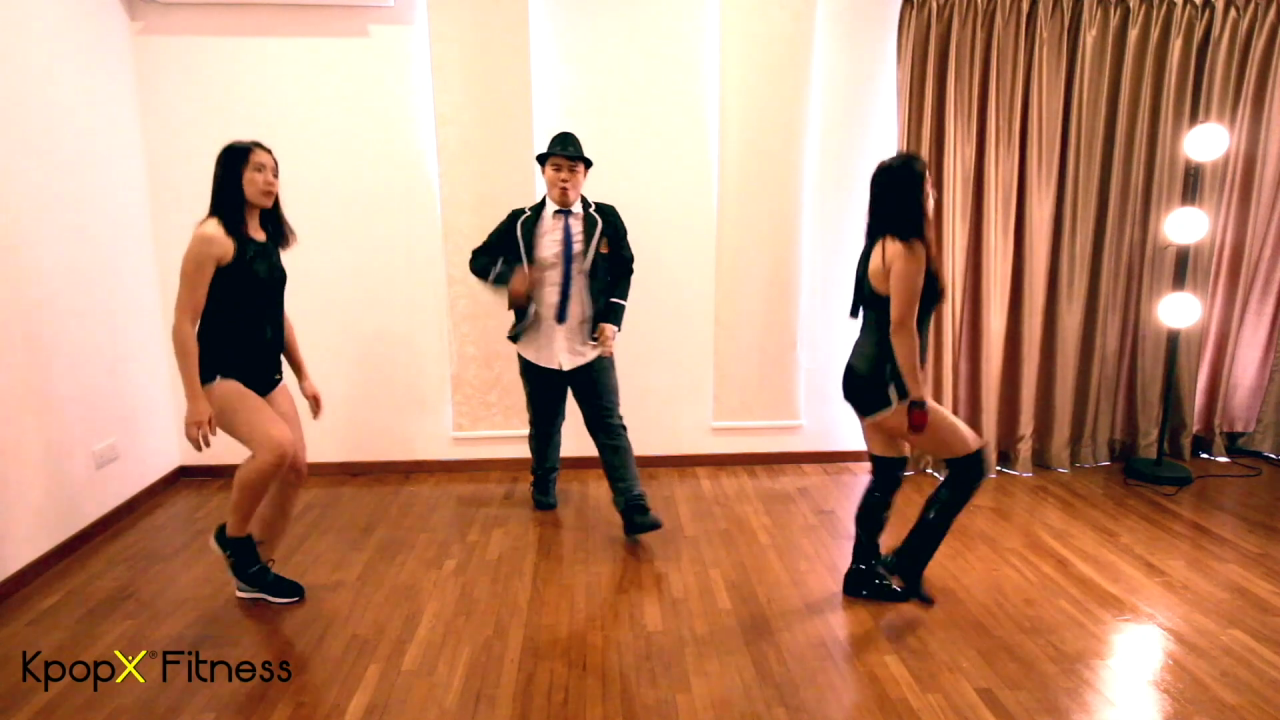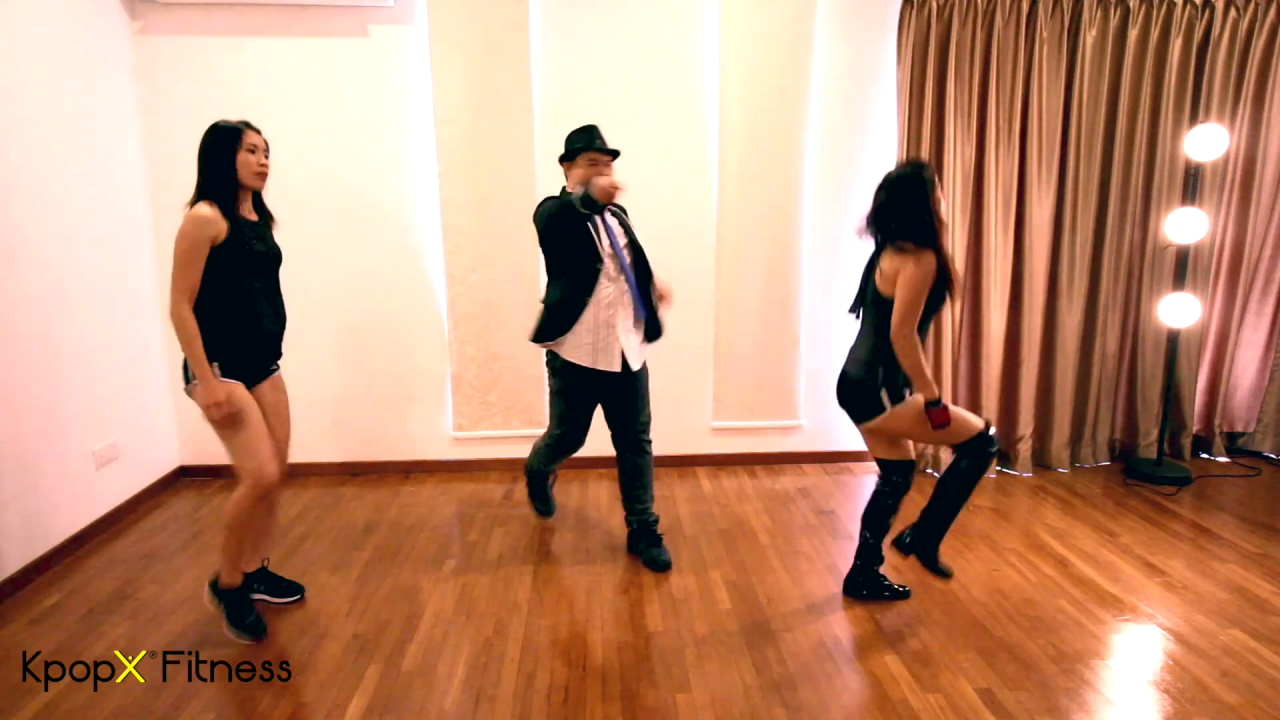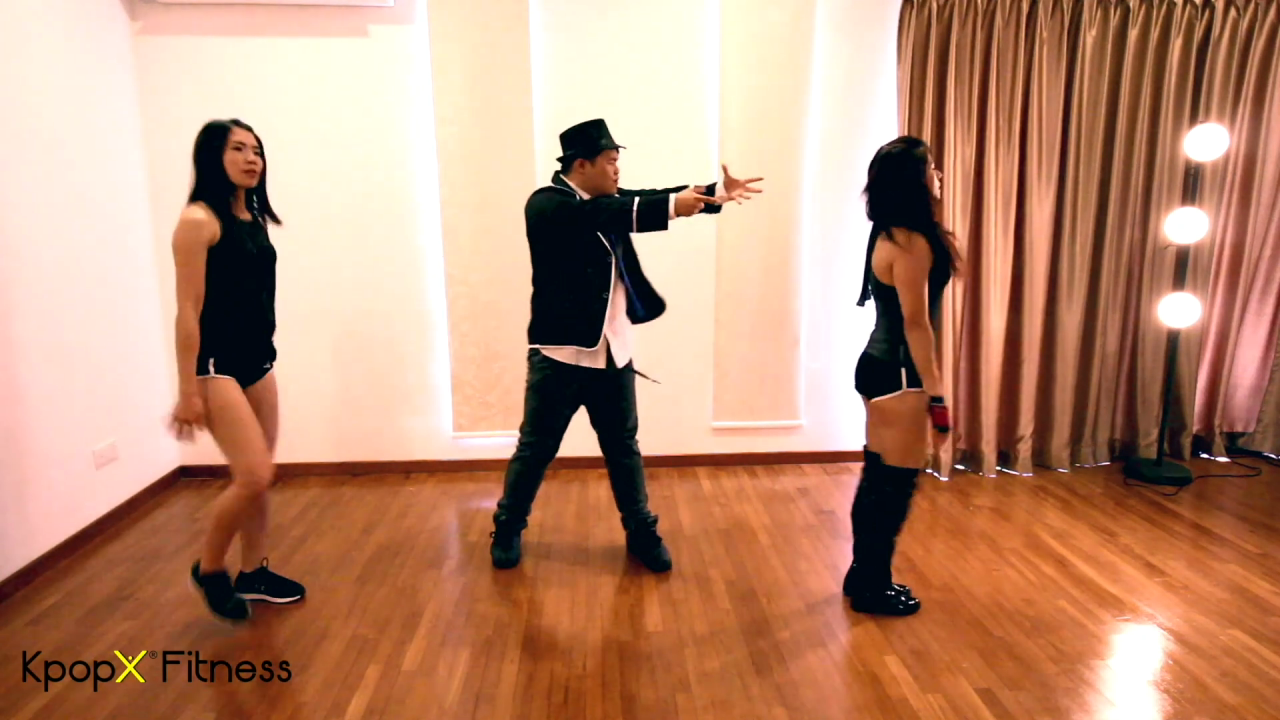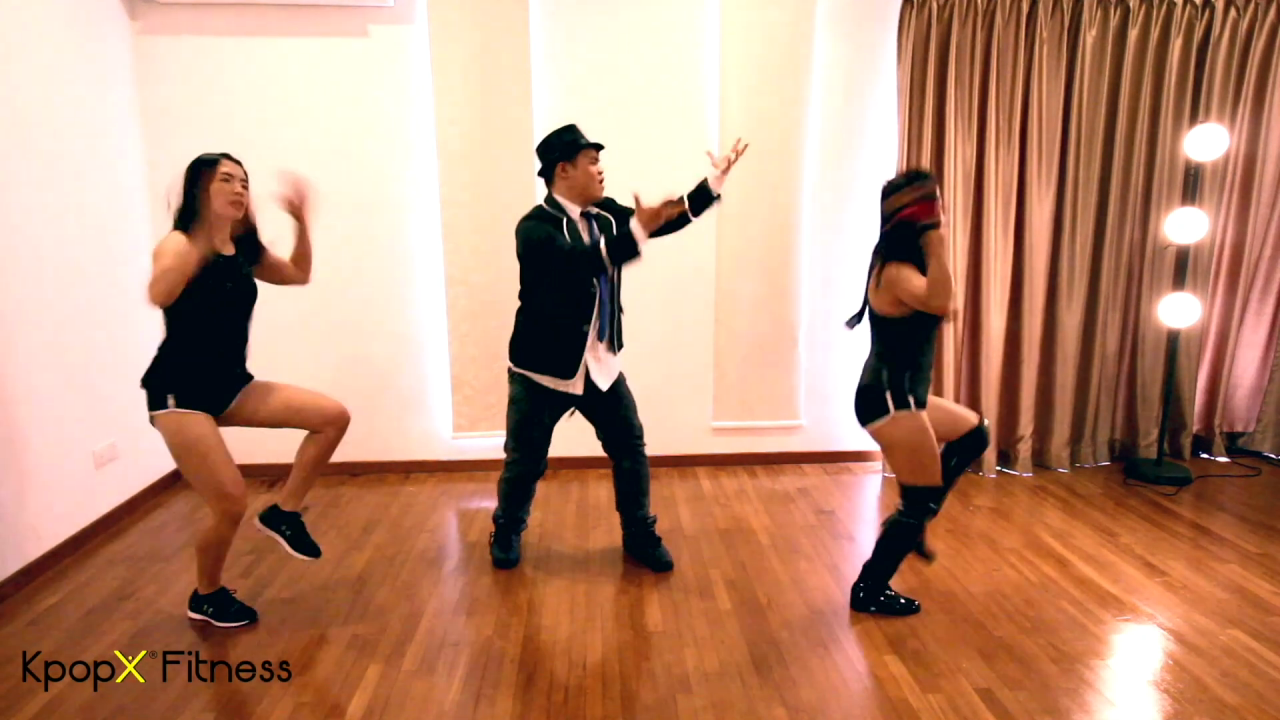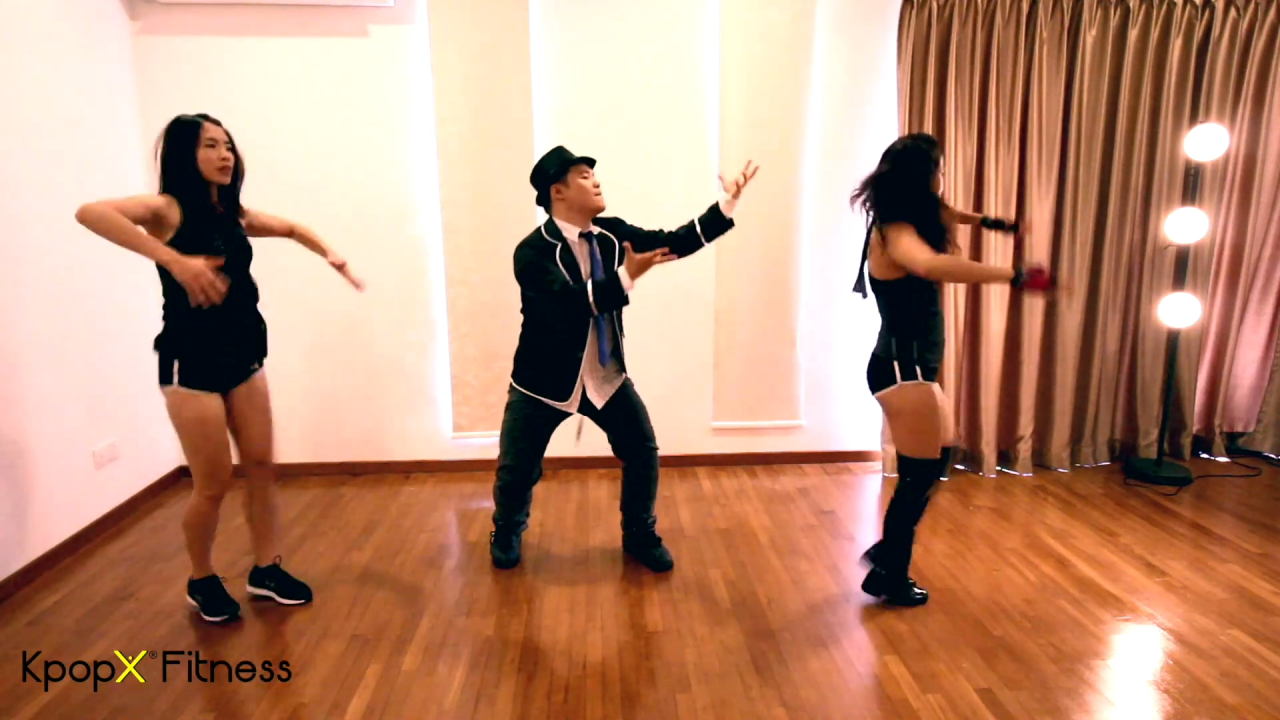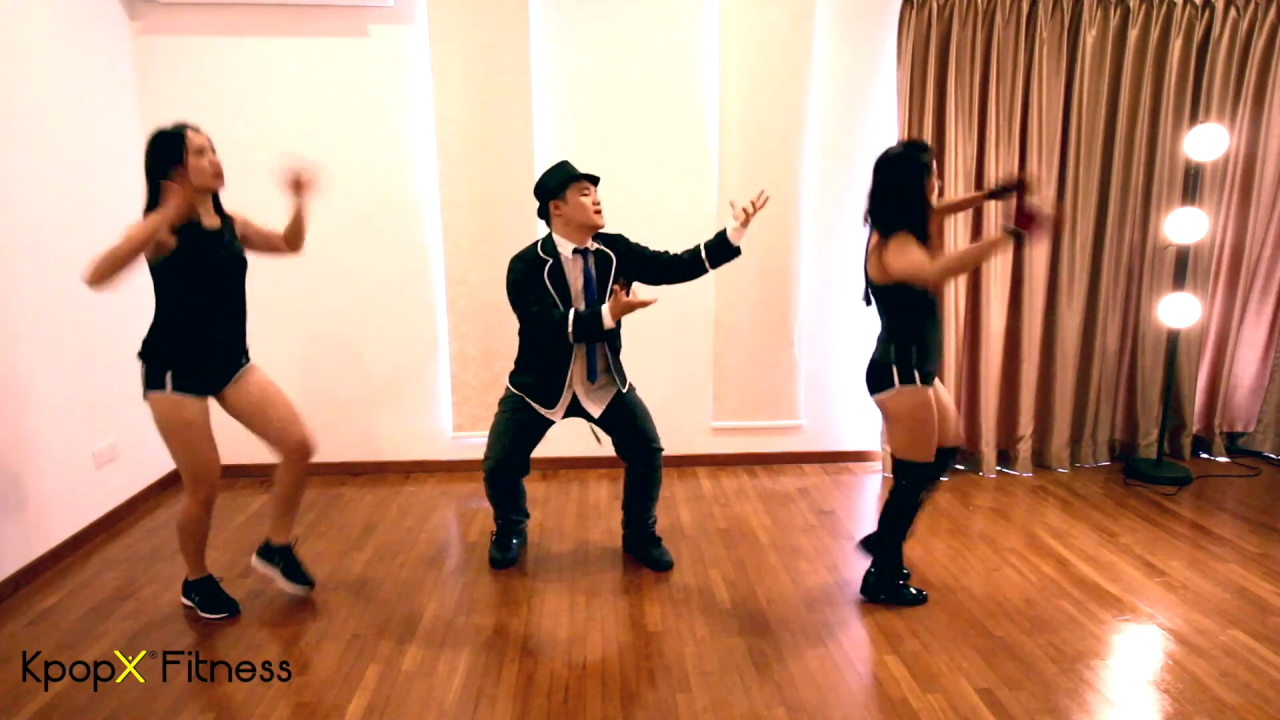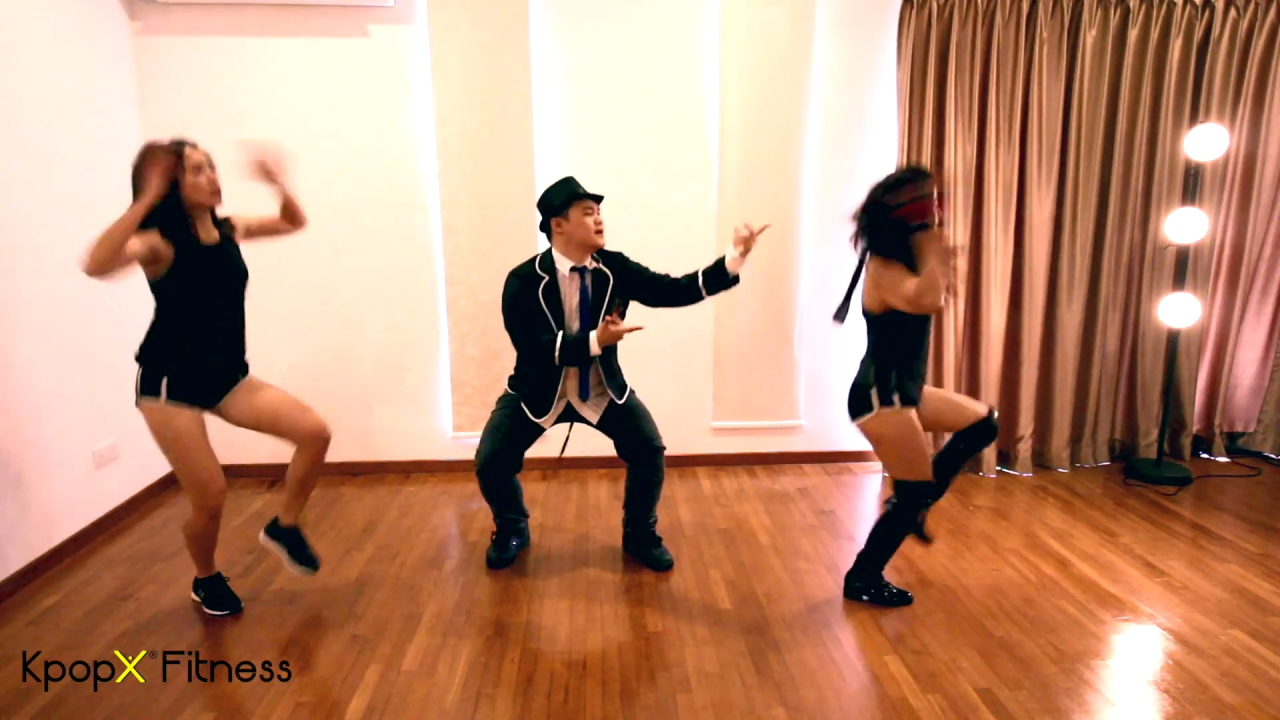
dt=0.3s
person 1, frame 1
left shoulder: (269, 237)
right shoulder: (213, 237)
right elbow: (185, 321)
left wrist: (304, 376)
right wrist: (194, 399)
left hip: (268, 372)
right hip: (223, 376)
left knee: (294, 471)
right knee: (280, 448)
left ankle: (255, 570)
right ankle: (236, 532)
person 1, frame 2
left shoulder: (258, 220)
right shoulder: (205, 219)
right elbow: (181, 306)
right wrist: (207, 378)
left hip: (263, 362)
right hip: (223, 369)
left knee: (274, 473)
right knee: (260, 476)
left ankle: (254, 571)
right ankle: (230, 584)
person 1, frame 3
left shoulder: (254, 218)
right shoulder: (199, 220)
right elbow: (188, 308)
left wrist: (269, 354)
right wrist: (188, 389)
left hip: (256, 362)
right hip: (213, 366)
left knee: (262, 477)
right knee: (254, 476)
left ankle: (253, 572)
right ankle: (209, 569)
person 1, frame 4
left shoulder: (246, 251)
right shoulder: (181, 244)
left elbow: (298, 275)
right elbow: (160, 295)
left wrist: (300, 222)
right wrist: (208, 236)
left hip: (231, 384)
right hip: (180, 392)
left knee: (334, 416)
right knee: (231, 503)
left ankle: (284, 512)
right ankle: (206, 595)
person 1, frame 5
left shoulder: (235, 215)
right shoulder: (167, 209)
left elbow: (289, 226)
right elbow: (90, 213)
left wrist: (329, 253)
right wrist: (174, 260)
left hip: (245, 361)
right hip: (189, 368)
left knee: (261, 468)
right knee: (212, 484)
left ankle: (266, 570)
right ankle: (201, 583)
person 1, frame 6
left shoulder: (231, 223)
right shoulder: (162, 231)
left elbow: (289, 245)
right elbow: (97, 276)
left wrist: (299, 201)
right wrist: (160, 220)
left hip: (229, 363)
right hip: (174, 371)
left knee: (299, 447)
right knee: (204, 487)
left ankle: (276, 548)
right ankle: (195, 582)
person 1, frame 7
left shoulder: (230, 229)
right shoulder: (157, 241)
left elbow: (292, 222)
right elbow: (96, 267)
left wrist: (278, 185)
right wrist: (144, 202)
left hip: (228, 376)
right hip: (170, 384)
left knee: (314, 434)
right knee: (209, 498)
left ankle: (284, 527)
right ankle: (205, 579)
person 2, frame 1
left shoulder: (882, 242)
right shoulder: (908, 250)
right elbow: (903, 327)
right wrist: (917, 398)
left hip: (865, 373)
right hip: (884, 382)
left knee: (888, 474)
right knee: (970, 462)
left ankle: (864, 572)
right ankle: (908, 561)
person 2, frame 2
left shoulder: (892, 249)
right shoulder: (918, 257)
right elbow: (902, 333)
right wrist: (931, 397)
left hip: (861, 381)
right hip: (880, 387)
left knee: (896, 477)
right knee: (980, 441)
left ankle: (865, 573)
right ankle: (923, 537)
person 2, frame 3
left shoulder: (894, 235)
right shoulder: (909, 242)
right elbow: (914, 320)
right wrist: (934, 393)
left hip: (881, 366)
right hip: (896, 372)
left knee: (879, 475)
right knee: (898, 483)
left ankle: (864, 572)
right ankle: (873, 588)
person 2, frame 4
left shoulder: (906, 263)
right shoulder: (899, 272)
right elbow: (940, 302)
right wrist: (935, 232)
left hip: (903, 394)
right hip: (890, 398)
left knee: (973, 434)
right knee: (922, 499)
left ankle: (911, 525)
right ankle: (869, 590)
person 2, frame 5
left shoulder: (911, 222)
right shoulder: (895, 232)
right elbow: (935, 266)
left wrist: (991, 221)
right wrist: (1015, 275)
left hip: (915, 367)
right hip: (902, 371)
left knee: (933, 463)
right knee: (924, 471)
left ankle: (887, 553)
right ankle: (887, 575)
person 2, frame 6
left shoulder: (907, 230)
right shoulder: (893, 241)
left elbow: (943, 207)
right elbow: (936, 272)
left wrist: (991, 194)
right wrist: (1009, 235)
left hip: (915, 370)
right hip: (899, 373)
left knee: (943, 455)
right knee: (914, 478)
left ankle: (883, 540)
right ankle: (882, 576)
person 2, frame 7
left shoulder: (899, 253)
right shoulder: (889, 265)
right elbow: (930, 301)
right wrist: (930, 235)
left hip: (903, 389)
right hip: (882, 396)
left knee: (982, 424)
right knee: (914, 492)
left ankle: (912, 505)
right ankle: (863, 579)
person 3, frame 1
left shoulder: (605, 218)
right shoulder: (522, 222)
left elbow: (622, 269)
right elbow: (481, 258)
left wrist: (611, 319)
right wrist: (509, 279)
left hip: (589, 345)
right hip: (537, 347)
left knee: (608, 426)
right knee: (544, 425)
left ankle: (633, 508)
right ankle: (545, 480)
person 3, frame 2
left shoulder: (617, 214)
right shoulder: (554, 211)
left elbow: (635, 265)
right elbow: (565, 219)
left wrist: (652, 286)
right wrist: (591, 198)
left hip: (628, 349)
right hip: (577, 351)
left knee: (635, 441)
right knee: (567, 434)
left ankle: (643, 531)
right ankle: (539, 473)
person 3, frame 3
left shoulder: (605, 201)
right shoulder: (547, 204)
left elbow: (645, 204)
right elbow: (605, 215)
left wrist: (718, 193)
right wrist: (672, 207)
left hip: (612, 349)
right hip: (562, 351)
left knee: (623, 445)
right knee: (537, 447)
left ankle: (641, 532)
right ankle: (508, 529)
person 3, frame 4
left shoulder: (604, 213)
right shoulder: (536, 226)
left elbow: (674, 215)
right elbow: (575, 263)
left wrist: (713, 181)
right wrist: (636, 232)
left hip: (601, 363)
right hip: (544, 367)
left knee: (629, 447)
right knee: (524, 461)
left ankle: (638, 535)
right ankle: (507, 531)
person 3, frame 5
left shoulder: (612, 233)
right shoulder: (532, 251)
left elbow: (673, 243)
right elbow: (567, 305)
left wrist: (726, 205)
right wrist: (625, 277)
left hip: (605, 375)
right hip: (545, 380)
left knee: (642, 450)
right knee: (517, 468)
left ankle: (639, 535)
right ankle: (508, 532)
person 3, frame 6
left shoulder: (614, 250)
right shoulder: (527, 265)
left elbow: (676, 267)
right elbow: (546, 327)
left wrist: (734, 232)
right wrist: (608, 314)
left hip: (605, 382)
right hip: (541, 385)
left knee: (646, 451)
right knee: (501, 466)
left ankle: (639, 535)
right ankle: (510, 531)
person 3, frame 7
left shoulder: (616, 268)
right shoulder: (524, 281)
left elbow: (673, 290)
right elbow: (531, 346)
left wrist: (732, 262)
right wrist: (594, 342)
left hip: (603, 388)
right hip: (537, 390)
left knee: (649, 450)
right knee: (491, 463)
left ankle: (639, 535)
right ankle: (512, 531)
